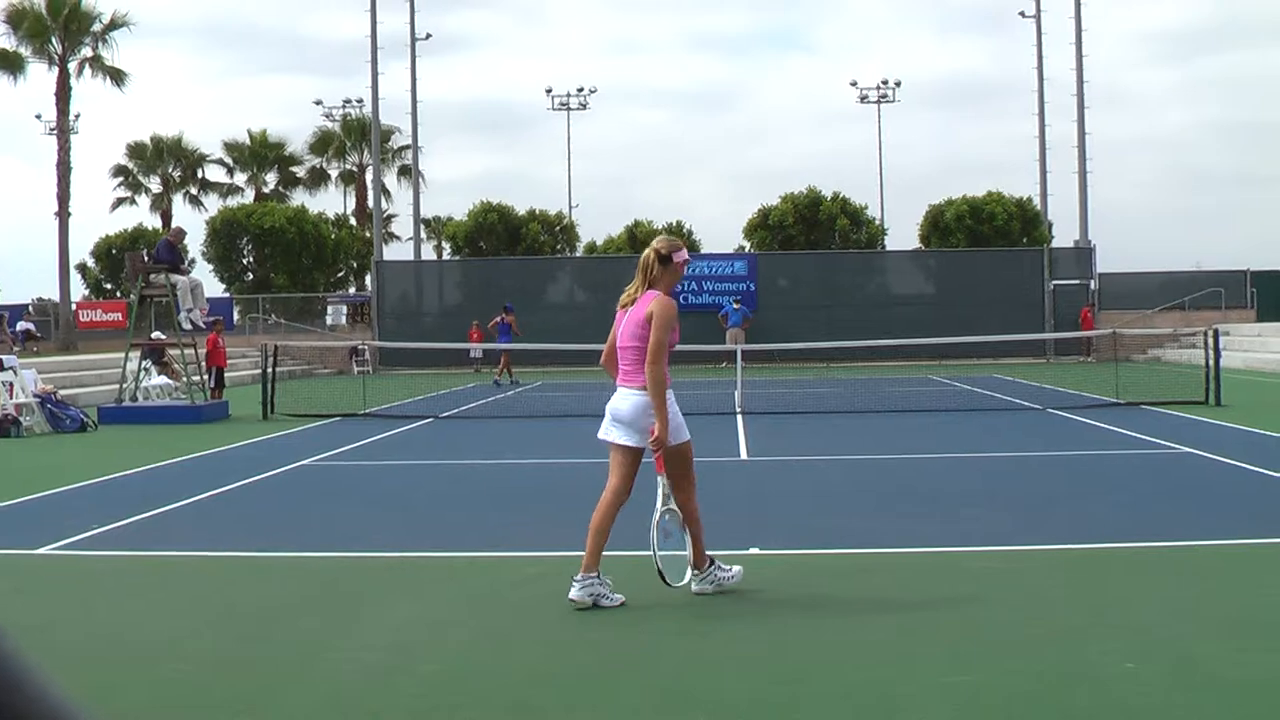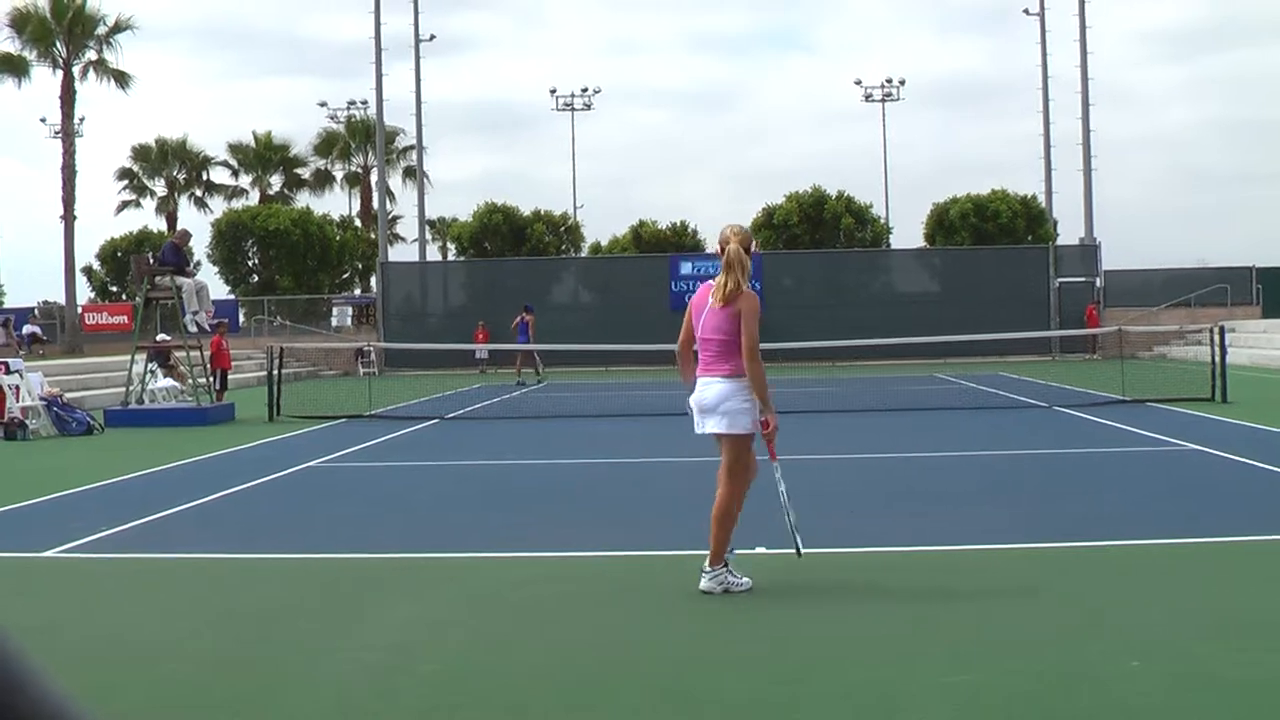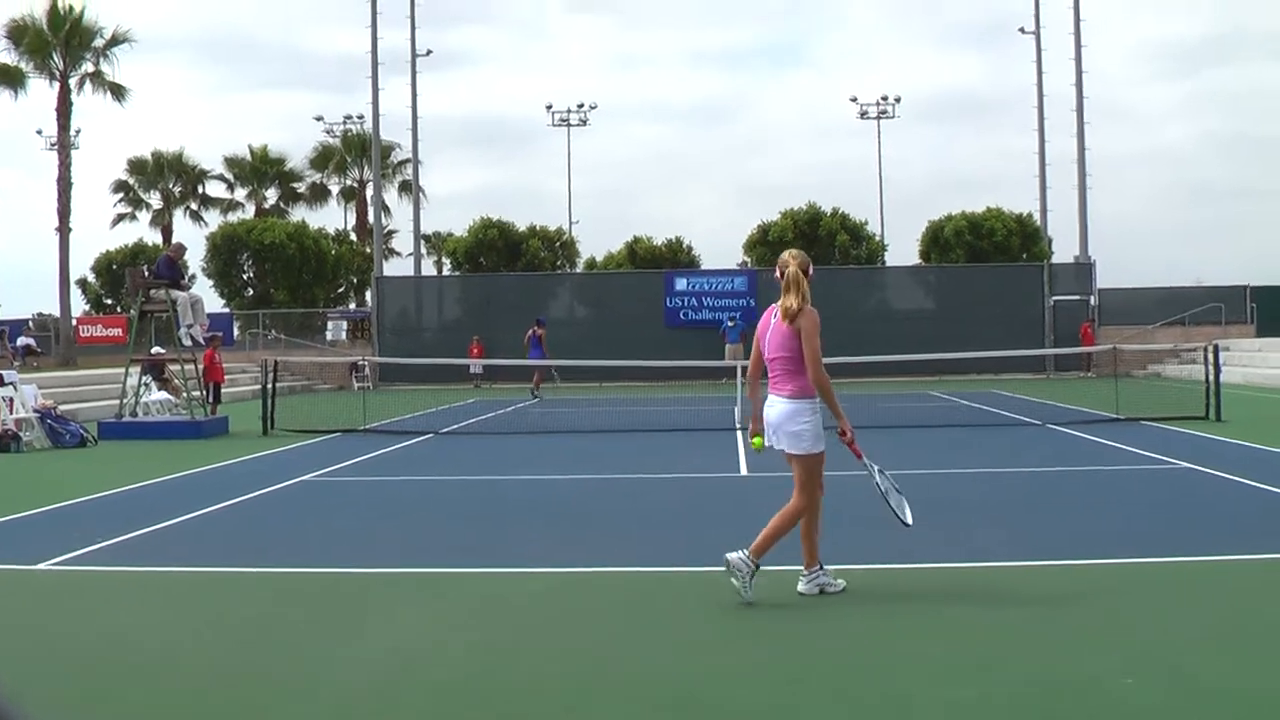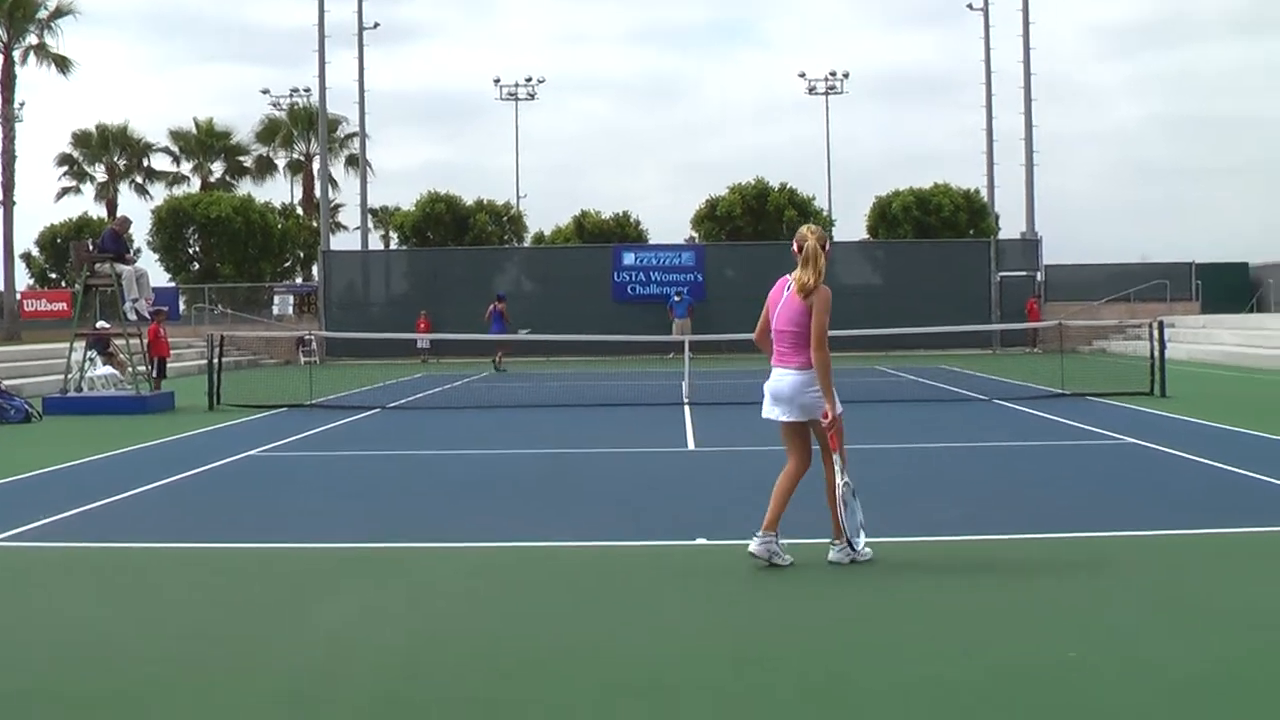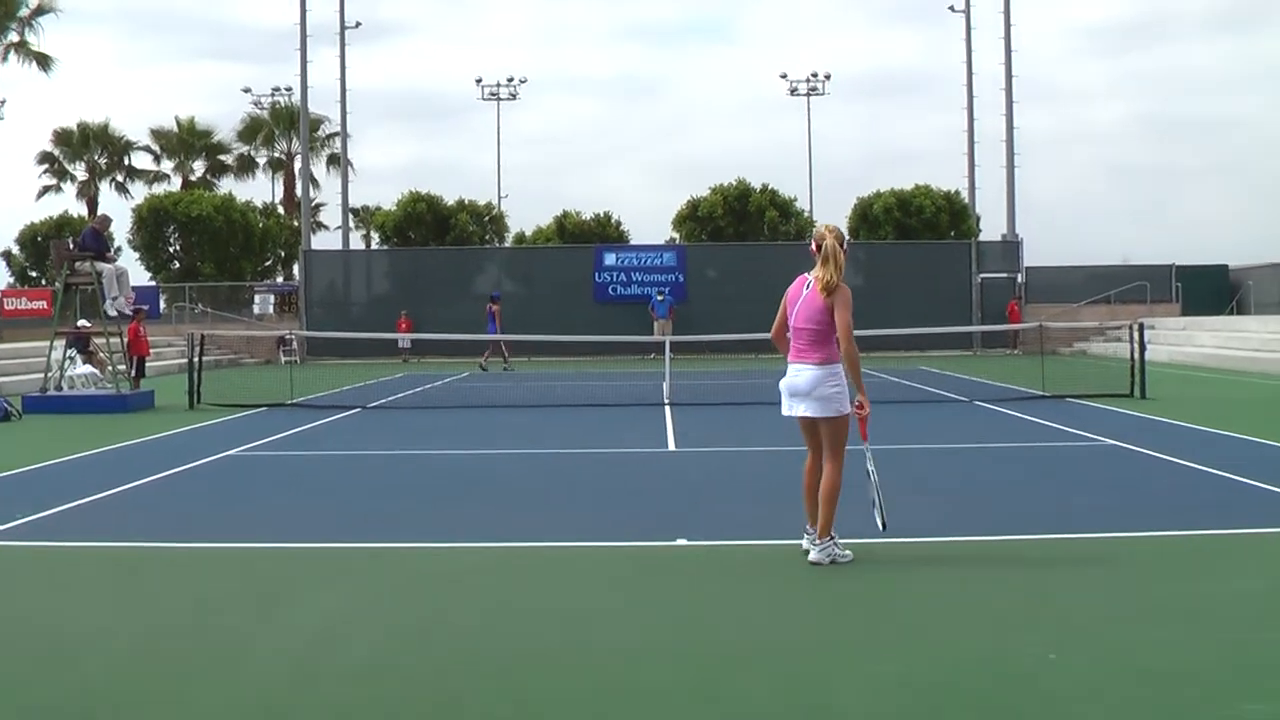
dt=0.4s
person 1, frame 1
left shoulder: (628, 302)
right shoulder: (664, 304)
left elbow: (608, 360)
right elbow: (654, 365)
right wrist: (662, 420)
left hip: (620, 402)
right hip: (648, 402)
left knee: (615, 493)
right knee: (684, 489)
left ankle: (586, 579)
right ankle: (703, 570)
person 1, frame 2
left shoulder: (700, 294)
right shoulder: (746, 299)
left elbow: (683, 350)
right elbow: (750, 360)
left wrist: (695, 388)
right wrist: (768, 409)
left hip: (704, 393)
right hip: (733, 392)
left knee: (739, 475)
right knee: (733, 482)
left ankle: (719, 556)
right ankle: (715, 570)
person 1, frame 3
left shoulder: (767, 317)
right shoulder: (806, 315)
left elbow: (753, 373)
right elbow: (816, 374)
left wrist: (756, 418)
right wrist: (840, 417)
left hip: (776, 407)
right hip: (799, 410)
left knee: (812, 491)
right knee: (804, 501)
left ankle: (812, 572)
right ankle: (747, 558)
person 1, frame 4
left shoulder: (780, 287)
right shoulder: (819, 292)
left elbow: (760, 337)
right elbow: (818, 351)
right wrist: (829, 400)
left hip: (779, 380)
right hip: (806, 381)
left knee: (798, 461)
right knee: (835, 463)
left ankle: (766, 536)
right ankle: (840, 544)
person 1, frame 5
left shoulder: (796, 285)
right shoulder: (838, 291)
left elbow: (777, 335)
right elbow: (846, 344)
right wrist: (861, 391)
left hip: (795, 377)
right hip: (825, 377)
left knee: (815, 455)
right knee: (833, 461)
left ankle: (813, 530)
right ankle: (822, 543)
